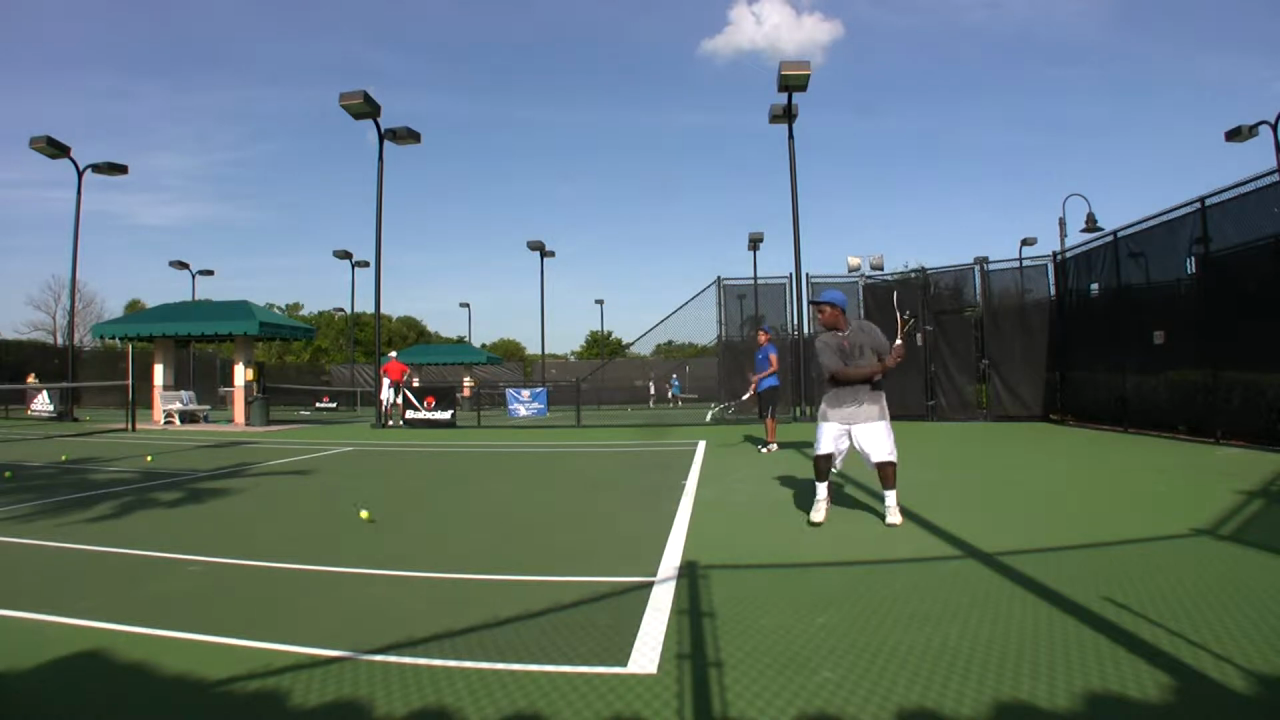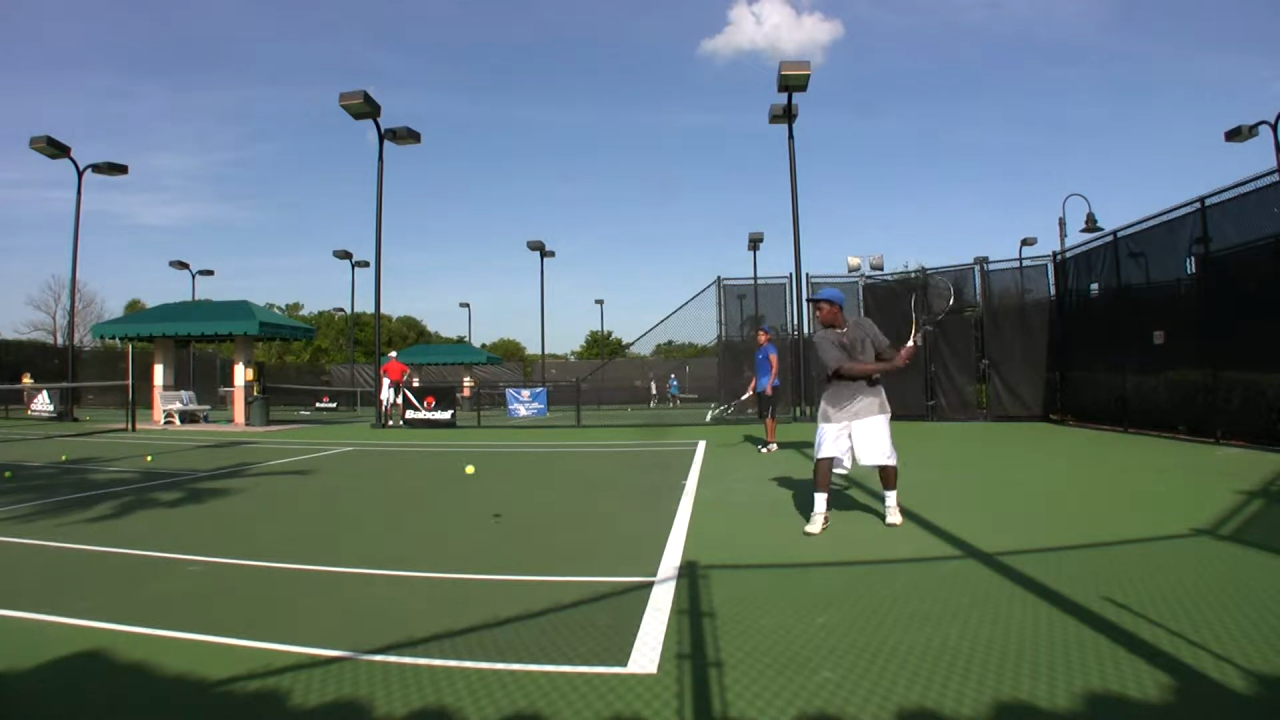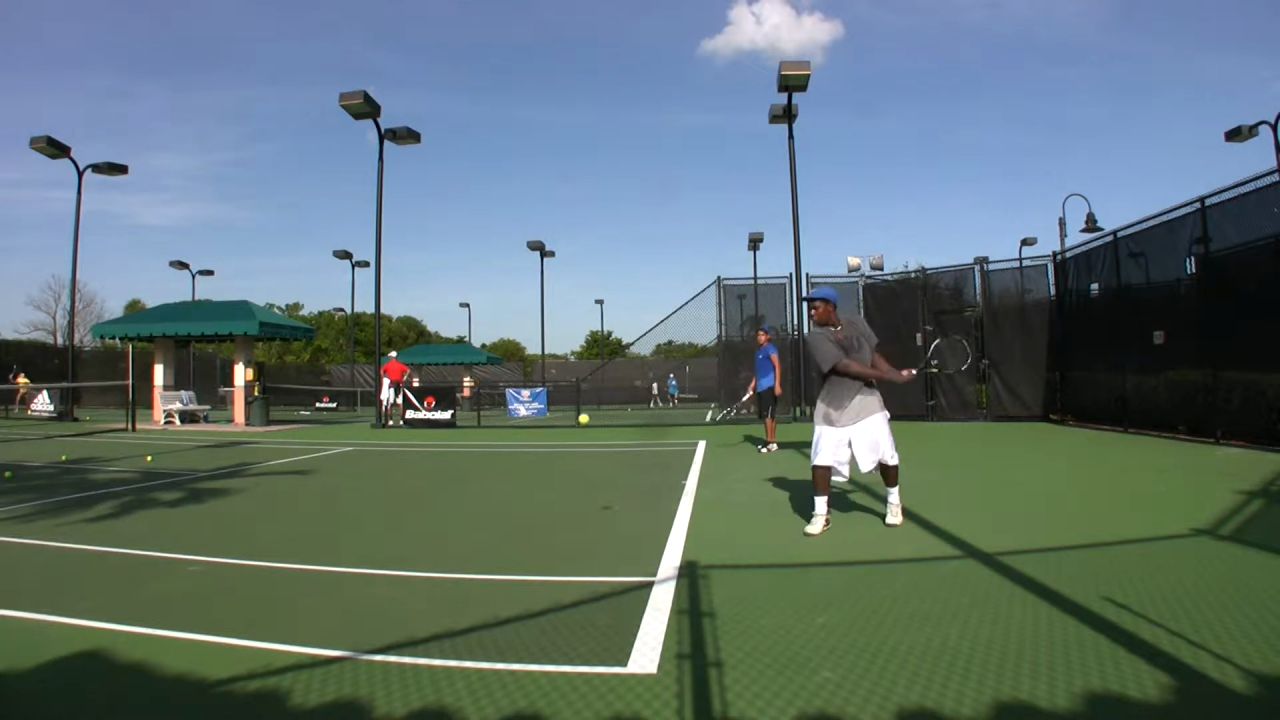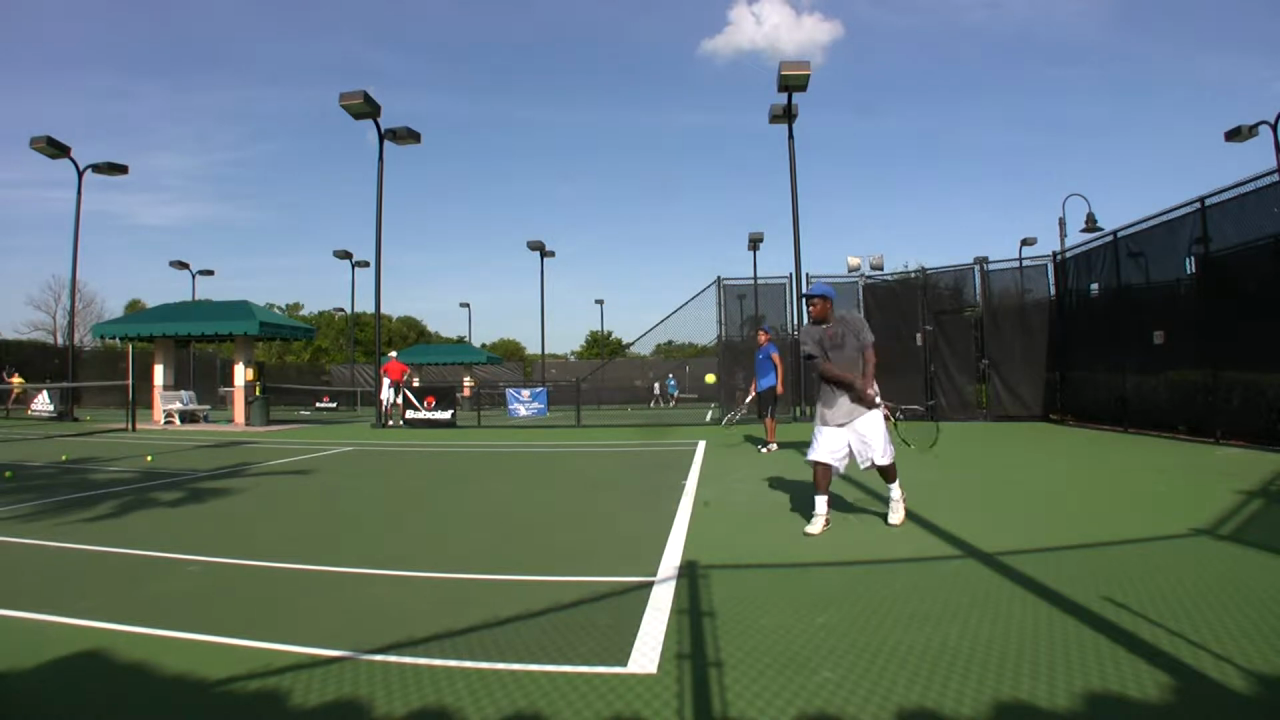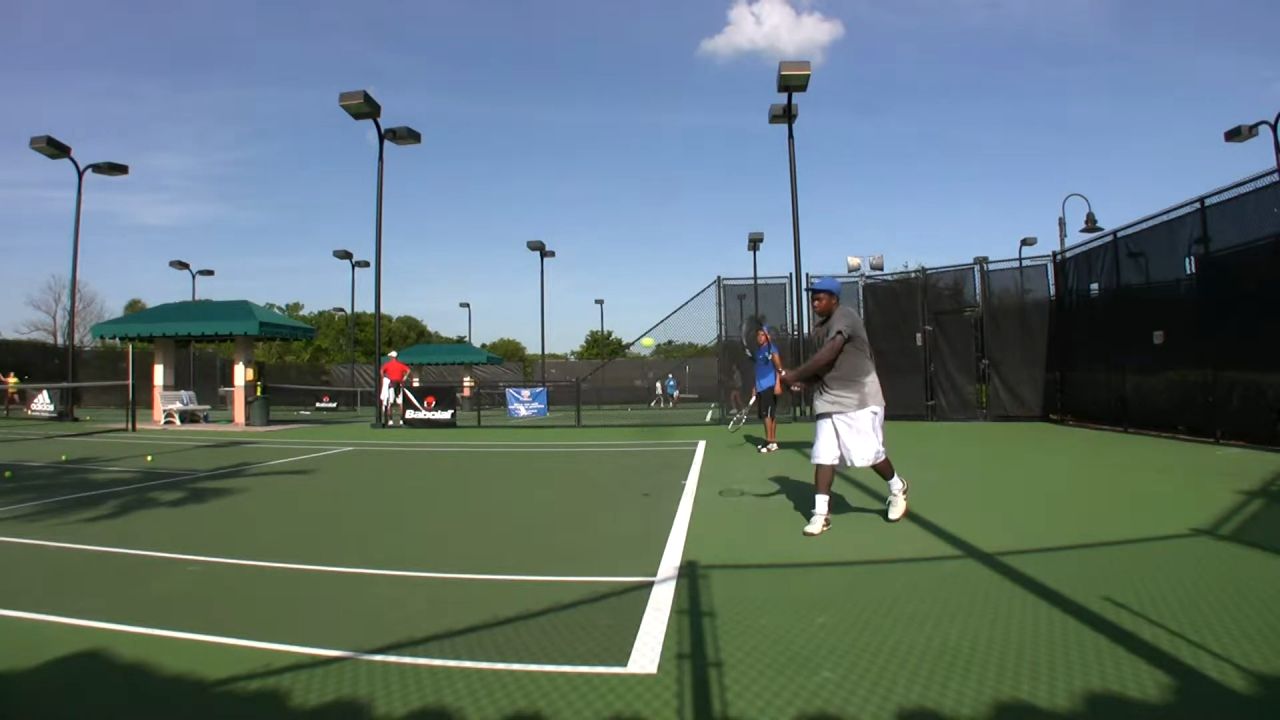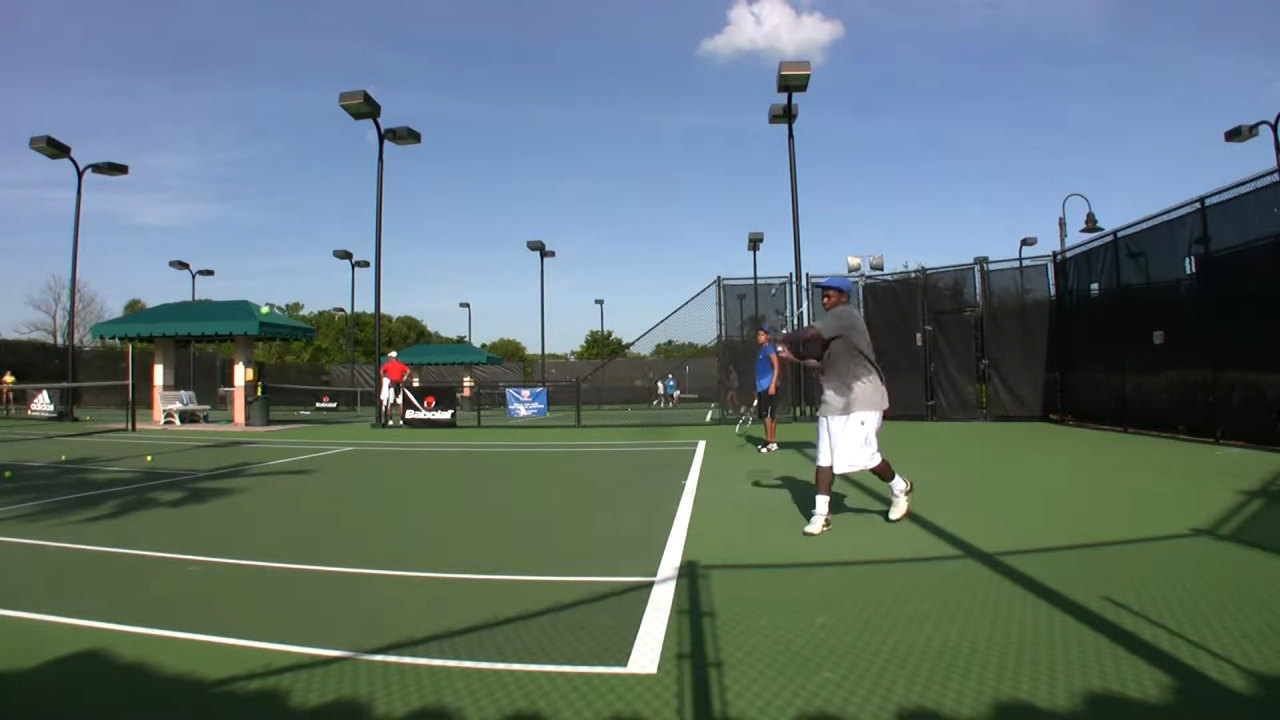
dt=0.1s
person 1, frame 1
left shoulder: (868, 329)
right shoulder: (823, 342)
left elbow: (887, 357)
right elbow: (840, 374)
left wrist: (895, 356)
right wrist: (878, 368)
left hip: (870, 405)
right hip: (836, 407)
left knee: (885, 453)
right knee: (823, 452)
left ankle: (891, 505)
right ankle: (821, 497)
person 1, frame 2
left shoulder: (865, 325)
right shoulder: (821, 338)
left elbow: (885, 352)
right elbow: (846, 369)
left wrist: (899, 356)
right wrist: (891, 366)
left hip: (870, 403)
right hip: (835, 406)
left knee: (885, 456)
right knee: (824, 456)
left ankle: (891, 505)
right ankle: (819, 513)
person 1, frame 3
left shoulder: (856, 323)
right shoulder: (815, 336)
left elbow: (873, 354)
right elbow: (844, 366)
left wrist: (895, 373)
right wrist: (890, 376)
left hip: (866, 402)
right hip: (832, 408)
left knee: (886, 456)
right knee: (821, 461)
left ankle: (893, 502)
right ankle: (820, 515)
person 1, frame 4
left shoulder: (851, 321)
right shoulder: (808, 333)
left elbow: (868, 354)
right elbow: (823, 367)
left wrist: (867, 384)
right wrist: (854, 382)
left hip: (862, 403)
right hip: (832, 406)
left knee: (881, 455)
right knee: (820, 457)
left ankle: (896, 497)
right ankle: (820, 515)
person 1, frame 5
left shoulder: (846, 315)
right shoulder: (817, 328)
left elbow: (830, 352)
right elbow: (817, 370)
left wrist: (796, 374)
right wrist: (802, 379)
left hip: (859, 398)
right hip: (829, 401)
left knee: (871, 453)
right knee: (823, 456)
left ankle: (897, 488)
right ankle: (821, 514)
person 1, frame 6
left shoulder: (845, 316)
right shoulder: (835, 320)
left elbow: (808, 334)
right elbow: (825, 366)
left wrist: (786, 339)
right wrist: (797, 358)
left hip: (860, 399)
right hip: (836, 402)
left knee: (863, 455)
right knee: (825, 458)
left ankle: (900, 488)
right ankle: (821, 515)
